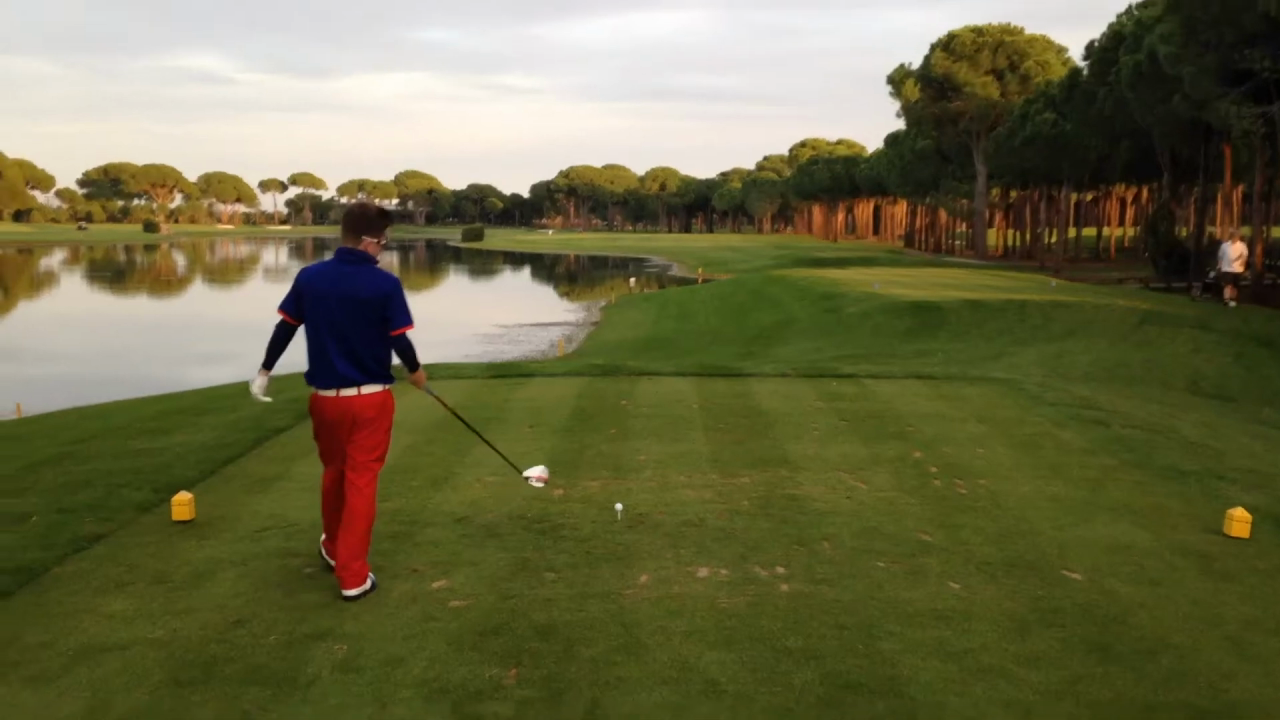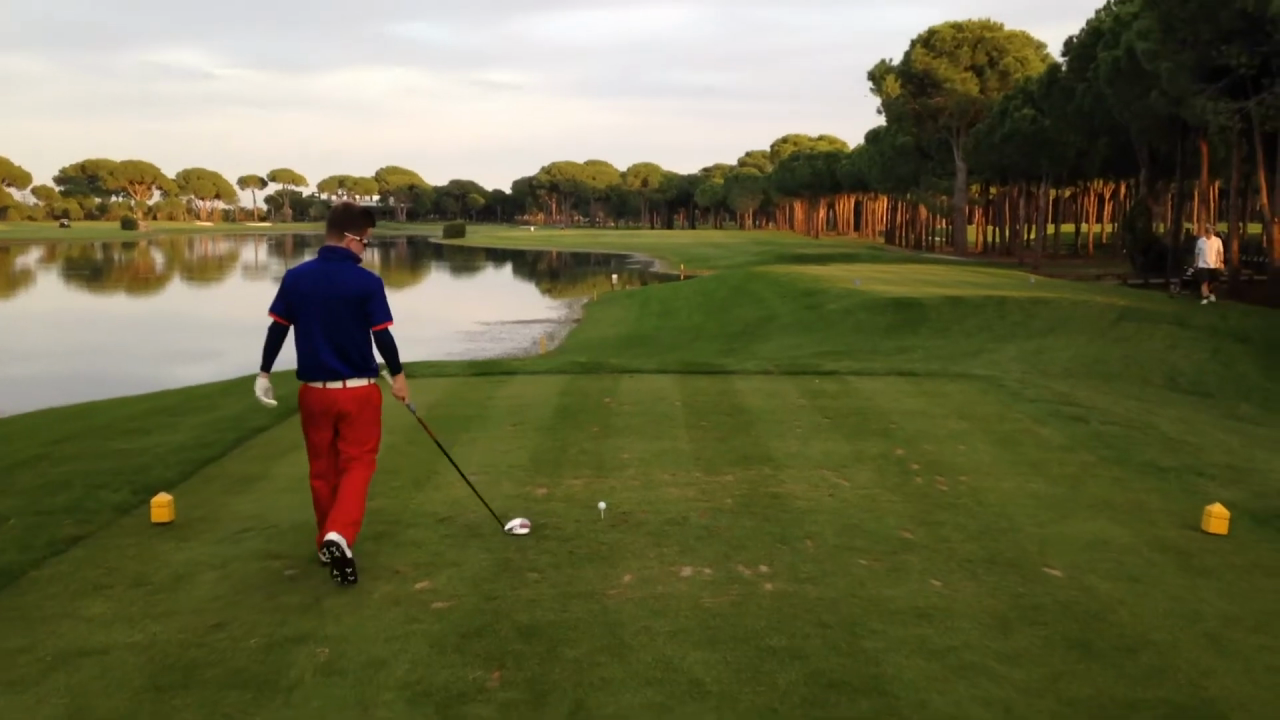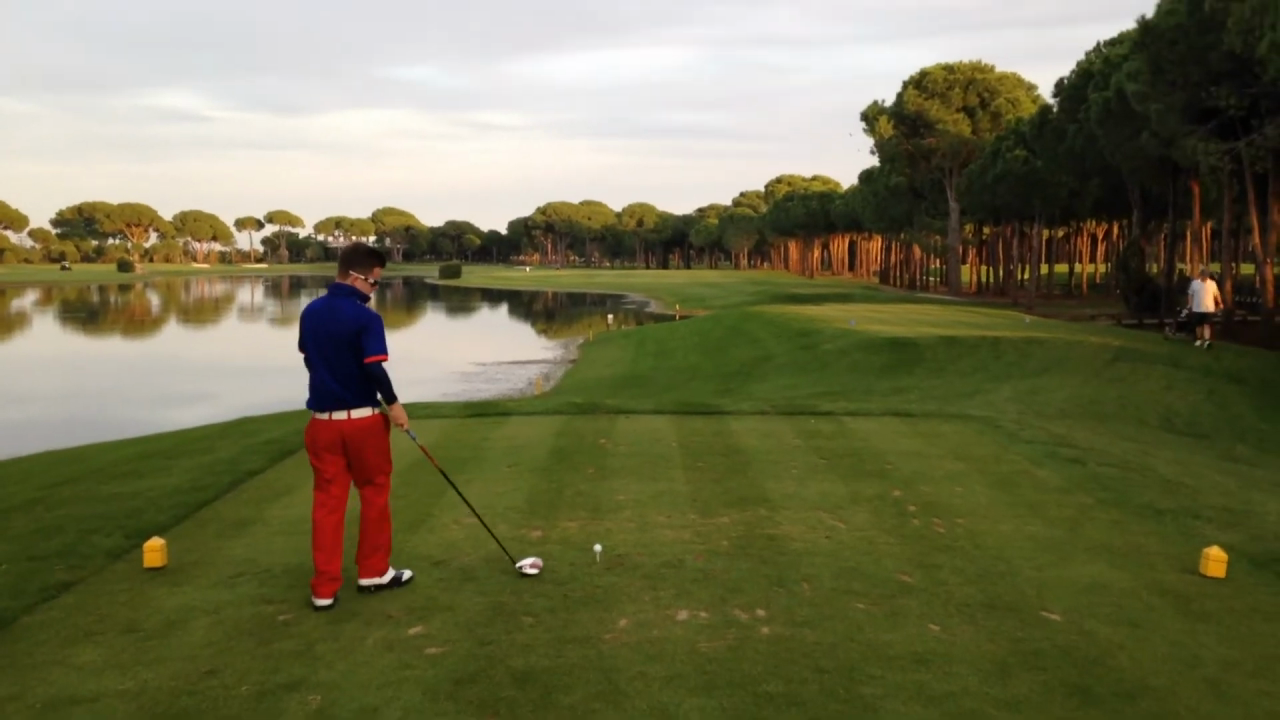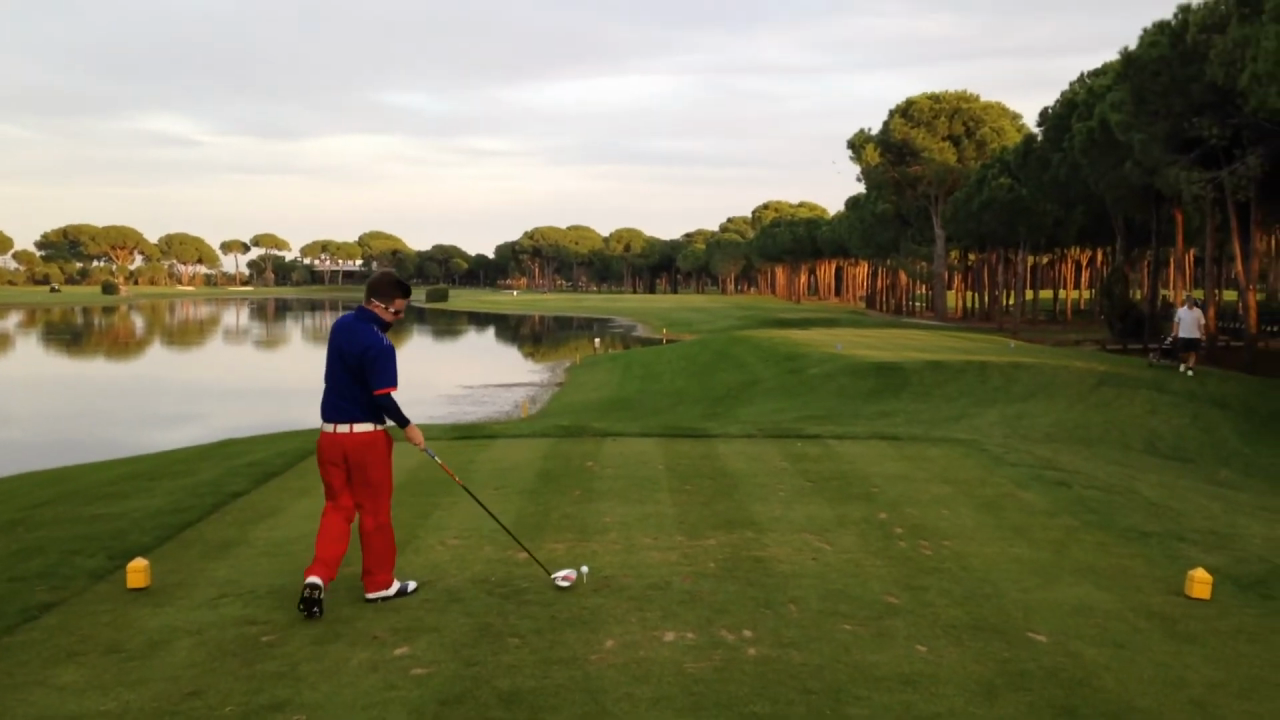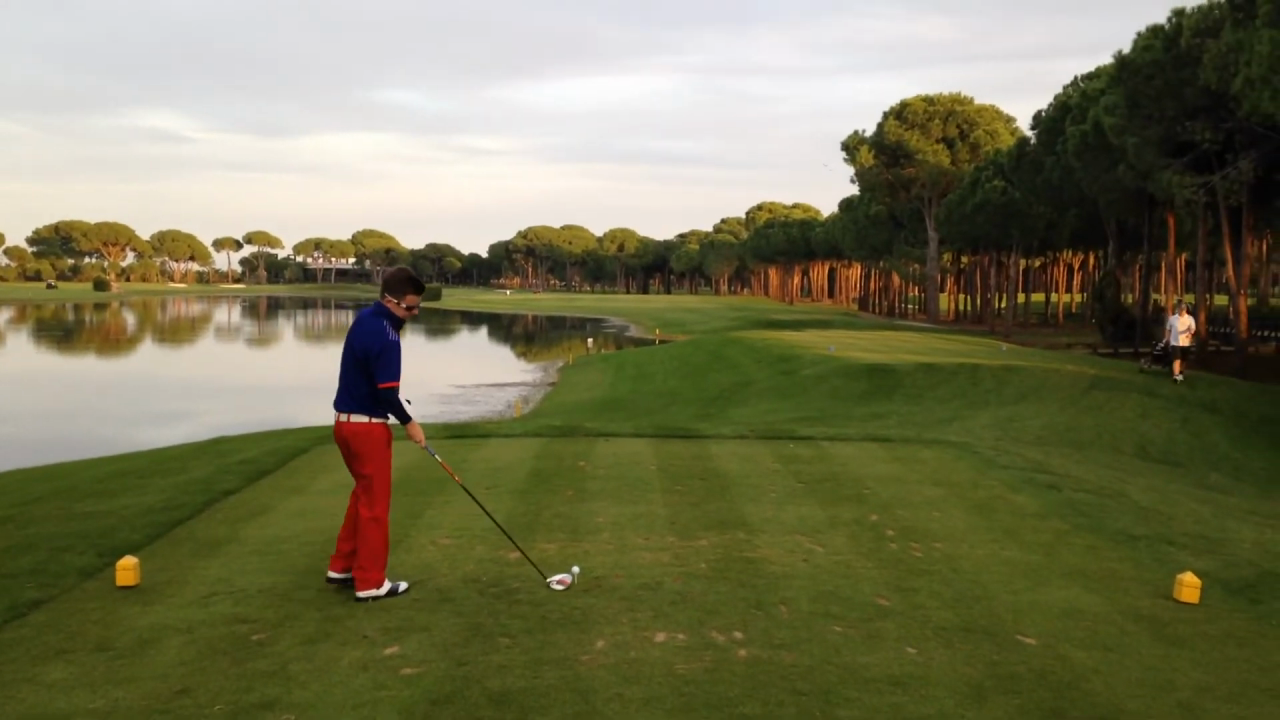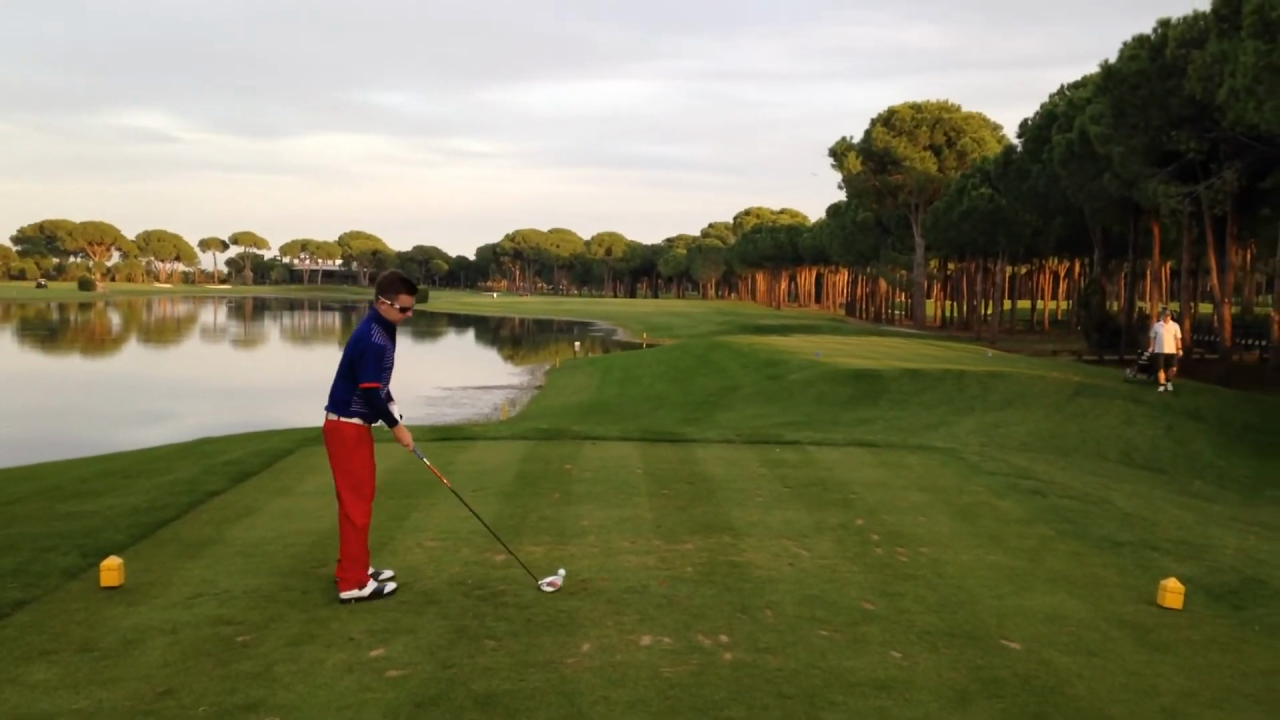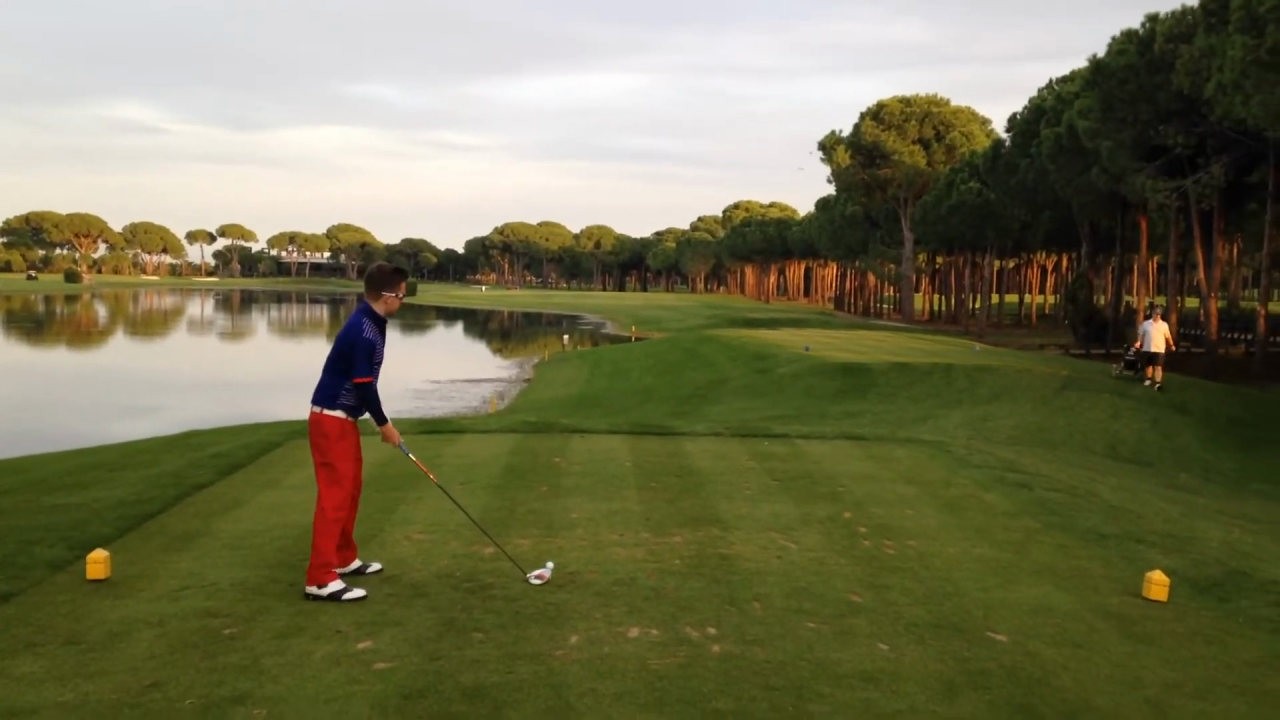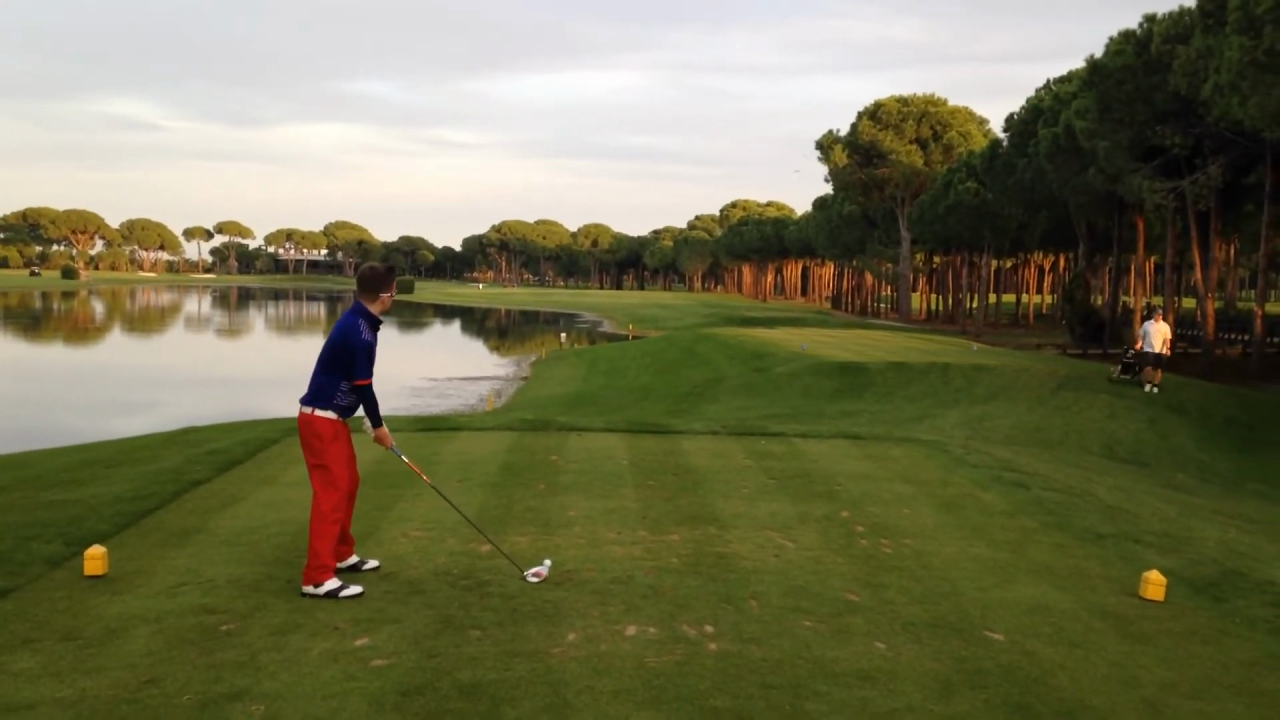
dt=0.3s
person 1, frame 1
left shoulder: (309, 277)
right shoulder: (386, 284)
left elbow: (285, 326)
right elbow: (399, 339)
left wrist: (265, 370)
right wrist: (415, 370)
left hip: (325, 397)
right hip: (371, 398)
left knee: (334, 473)
right knee: (361, 482)
left ankle: (333, 547)
right ankle: (353, 576)
person 1, frame 2
left shoulder: (295, 277)
right shoulder: (367, 282)
left elbow: (277, 328)
right elbow: (382, 336)
left wrist: (264, 373)
right wrist: (398, 375)
left hip: (313, 390)
right hip: (358, 391)
left knee: (322, 469)
right knee: (357, 466)
left ankle: (327, 540)
right ankle: (339, 536)
person 1, frame 3
left shoulder: (310, 312)
right shoulder: (366, 318)
right elbow: (374, 369)
right wrist: (394, 405)
left hip: (321, 420)
right hip: (363, 419)
left knee: (327, 501)
right knee: (374, 490)
left ankle: (324, 588)
right ankle: (374, 571)
person 1, frame 4
left shoulder: (341, 325)
right shoulder: (379, 345)
right elbow: (382, 398)
right wrist: (407, 427)
left hip: (330, 433)
right hip: (366, 435)
left knee: (337, 507)
right knee: (374, 510)
left ankle: (317, 576)
right ankle: (379, 583)
person 1, frame 5
left shoulder: (364, 318)
right shoulder: (386, 339)
right elbow: (385, 393)
left wrist: (398, 398)
right wrist: (408, 423)
left hip: (346, 420)
right hip: (368, 426)
left knee: (363, 494)
right knee: (375, 502)
left ankle: (342, 565)
right ankle: (370, 582)
person 1, frame 6
left shoulder: (378, 328)
right shoulder: (374, 339)
right elbow: (369, 392)
left wrist: (392, 404)
right wrist: (396, 426)
left hip: (350, 423)
right hip: (348, 426)
left knee: (358, 497)
right knee: (356, 501)
left ankle: (354, 568)
right ankle: (354, 583)
person 1, frame 7
left shoulder: (369, 322)
right shoulder: (364, 333)
right elbow: (363, 386)
left wrist: (380, 419)
right wrist: (384, 424)
left hip: (341, 417)
right hip: (331, 419)
left knee: (350, 488)
right knee: (335, 494)
left ankle: (343, 558)
right ankle: (320, 579)
person 1, frame 8
left shoulder: (357, 321)
right shoulder: (360, 334)
right elbow: (363, 387)
left wrist: (374, 422)
right wrist: (378, 427)
left hip: (331, 417)
right hip: (322, 419)
left knee: (347, 484)
right knee: (331, 493)
left ankle: (341, 553)
right ankle: (318, 578)
